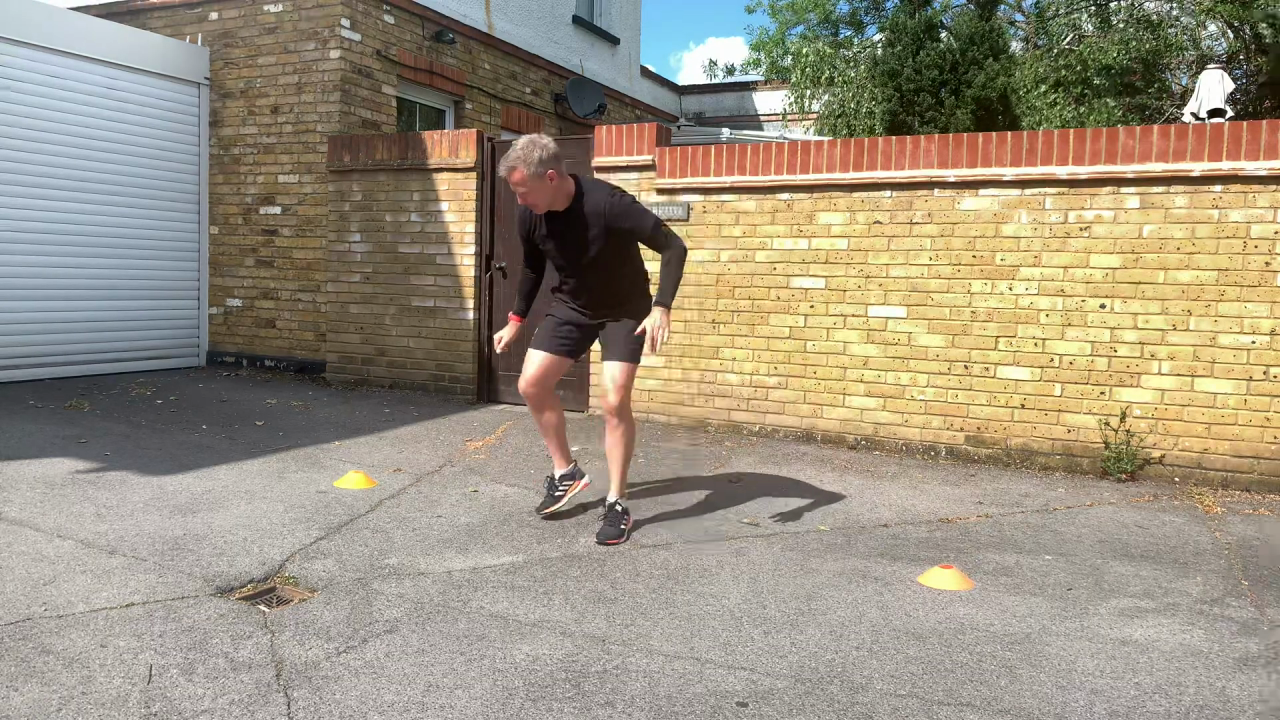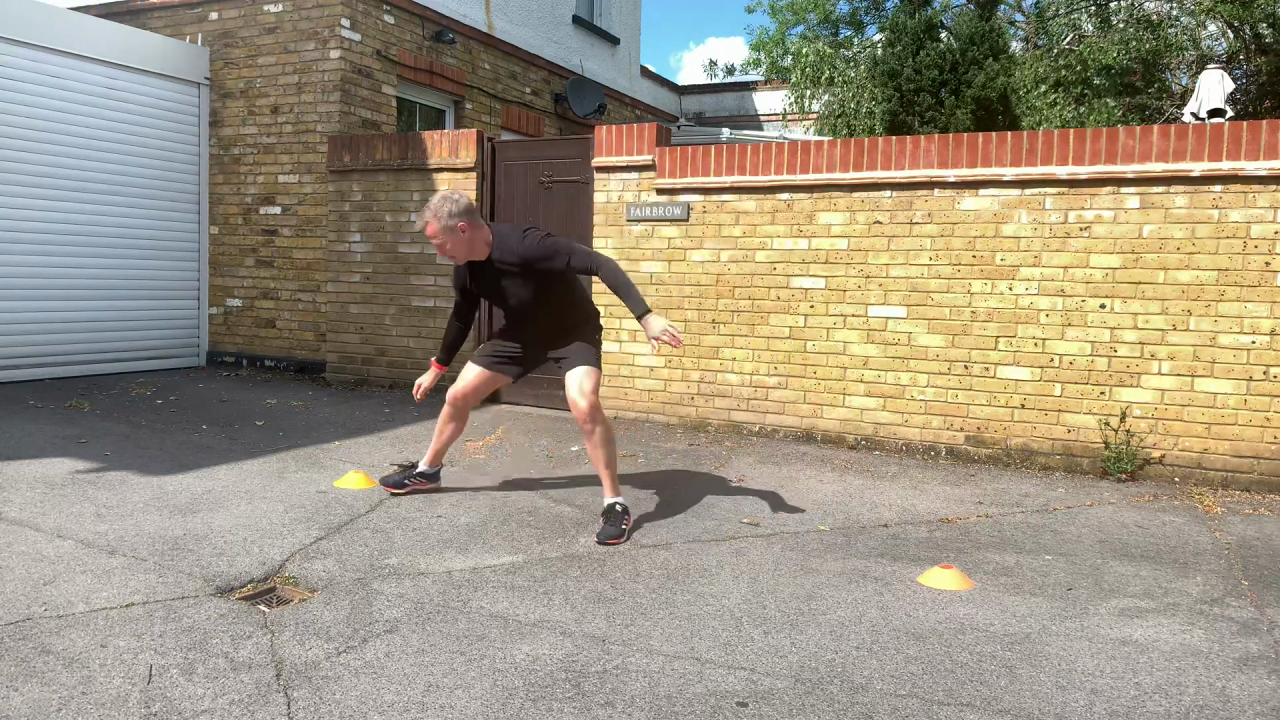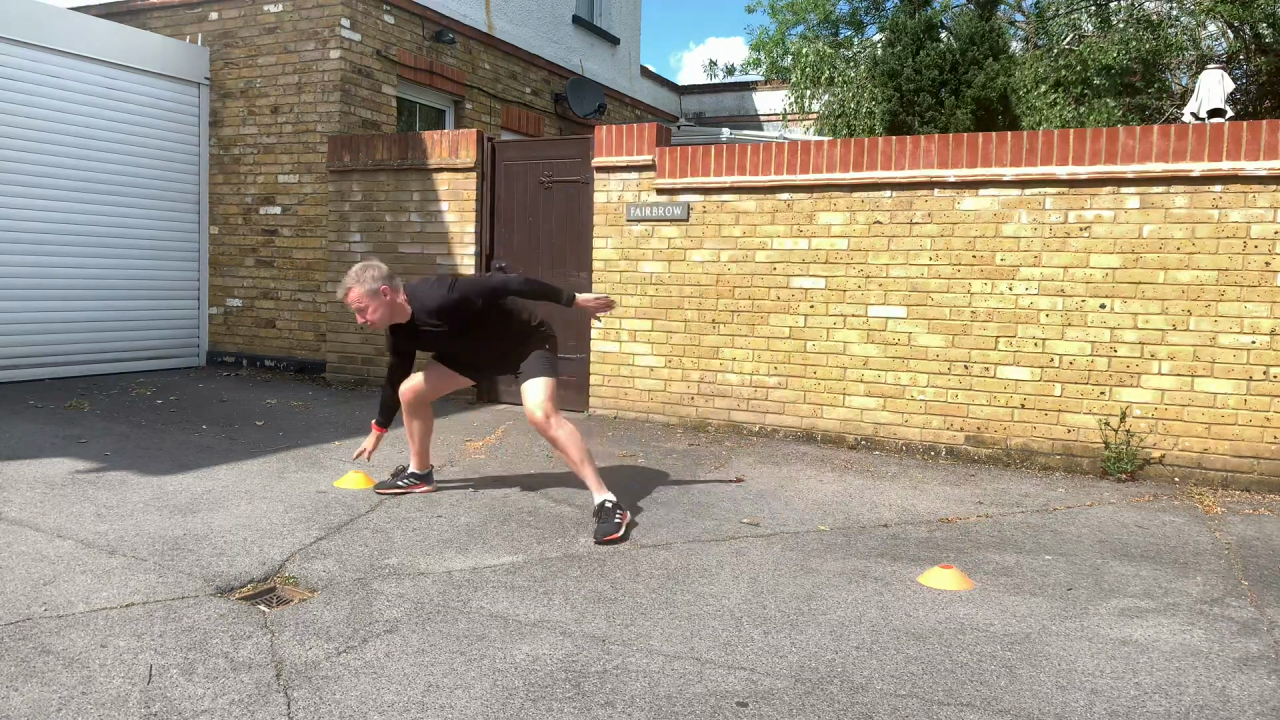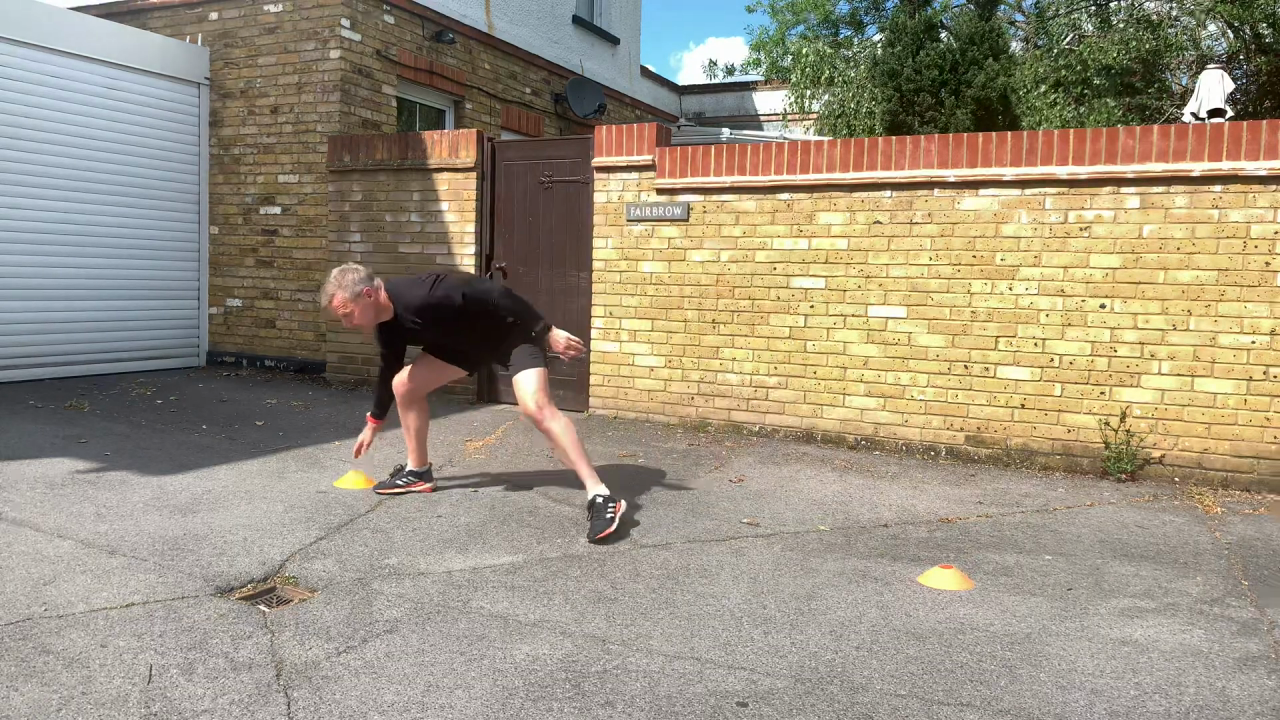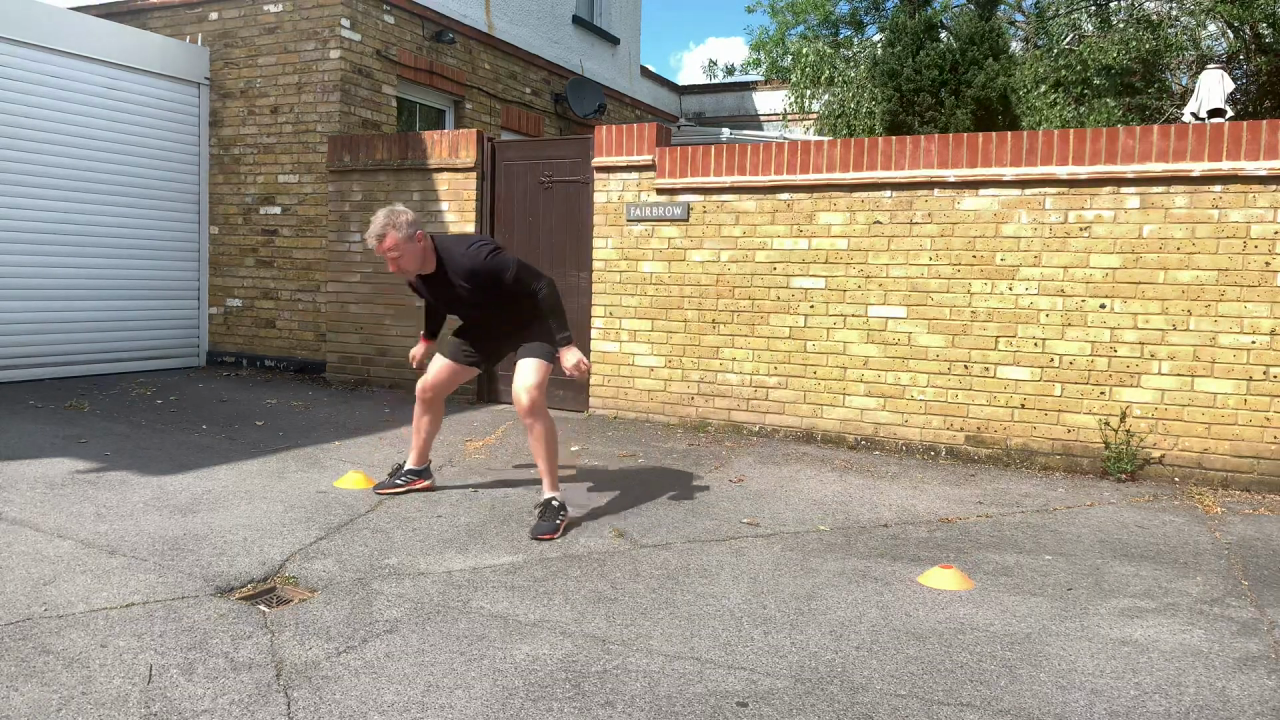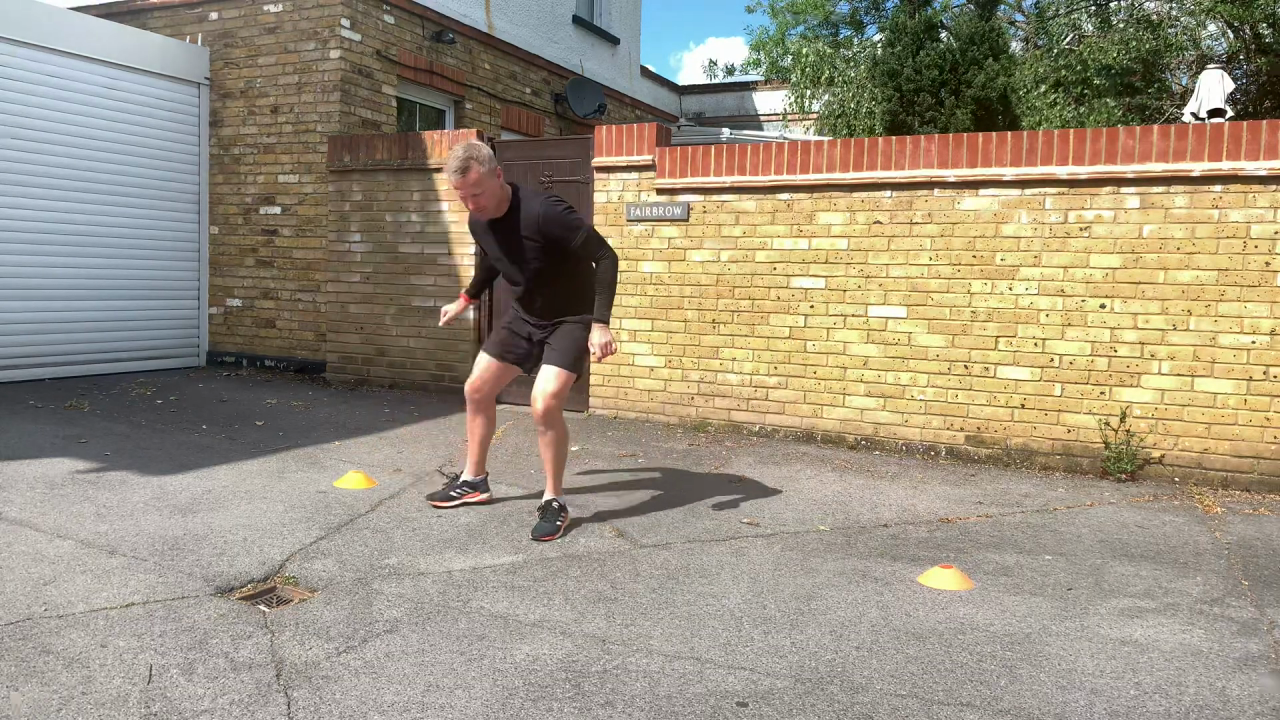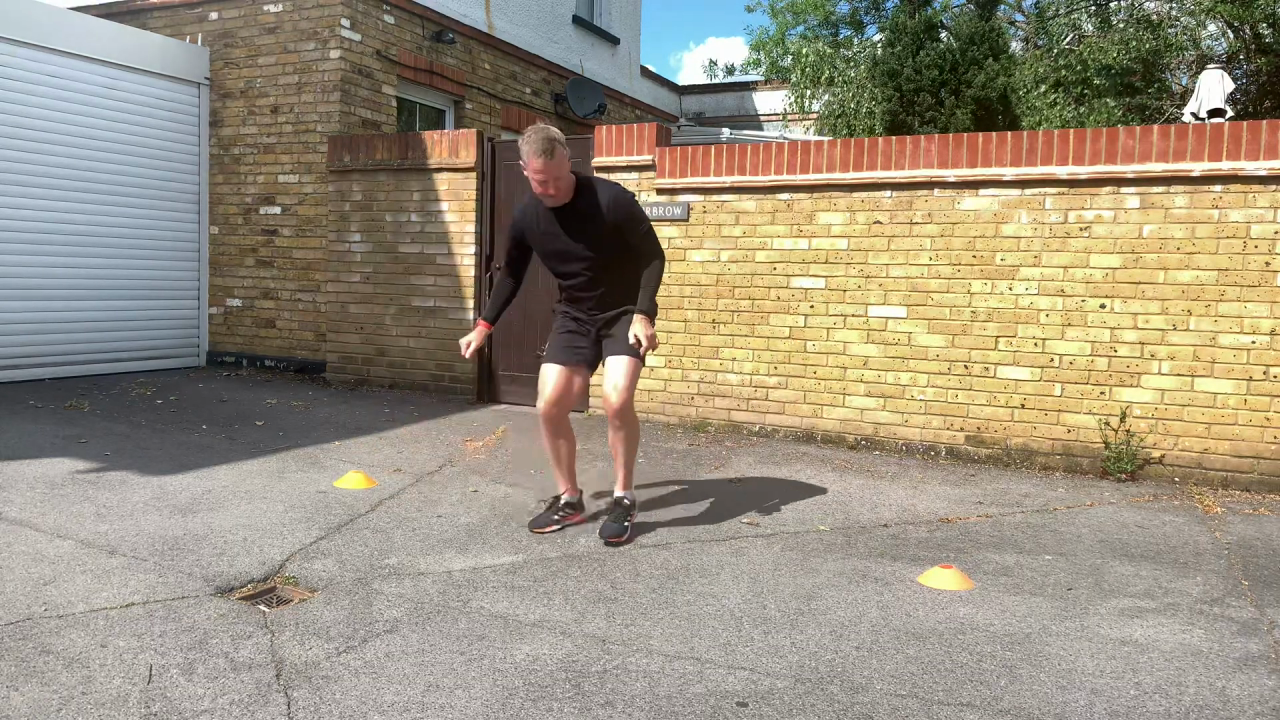
dt=0.2s
person 1, frame 1
left shoulder: (609, 204)
right shoulder: (530, 216)
left elbow: (674, 248)
right elbow: (533, 267)
left wrist: (661, 307)
right wrist: (516, 321)
left hip: (625, 310)
right hip: (571, 306)
left knee: (614, 401)
right knee: (531, 384)
left ankle: (616, 504)
right ankle: (566, 473)
person 1, frame 2
left shoulder: (526, 246)
right shoulder: (465, 267)
left elbow: (601, 265)
right elbow: (462, 315)
left wrist: (645, 316)
right wrist: (436, 369)
left hip: (573, 332)
right hip: (521, 334)
left knee: (584, 405)
right knee: (458, 396)
left ankle: (614, 504)
right ankle: (427, 470)
person 1, frame 3
left shoulder: (439, 297)
right shoulder: (399, 330)
left elbow: (512, 283)
right elbow: (395, 377)
left wrist: (574, 301)
right wrist: (378, 431)
left hip: (527, 344)
right hip: (477, 353)
left knee: (541, 414)
right knee: (411, 391)
left ankle: (606, 502)
right ankle: (420, 472)
person 1, frame 4
left shoulder: (422, 295)
right shoulder: (387, 325)
left elbow: (494, 292)
right elbow: (388, 369)
left wrist: (549, 332)
right wrist: (373, 423)
left hip: (515, 333)
right hip: (469, 342)
left knee: (536, 406)
right knee: (404, 385)
left ankle: (600, 496)
right ankle: (418, 470)
person 1, frame 5
left shoulder: (472, 256)
right shoulder: (417, 277)
left elbow: (542, 285)
left wrist: (564, 346)
right wrist: (427, 340)
left hip: (534, 324)
right hip: (485, 326)
left knee: (527, 398)
right knee: (428, 388)
left ankle: (552, 500)
right ankle: (416, 469)
person 1, frame 6
left shoulder: (545, 212)
right shoulder: (479, 221)
left elbow: (604, 257)
left wrist: (600, 323)
right wrist: (465, 299)
left hip: (573, 316)
right hip: (526, 315)
left knee: (544, 404)
right knee: (476, 390)
left ankle: (554, 501)
right ankle: (473, 479)
person 1, frame 7
left shoulder: (610, 200)
right shoulder: (527, 216)
left elbow: (653, 255)
right elbow: (511, 273)
left wrist: (643, 315)
right wrist: (483, 327)
left hip: (623, 313)
right hip: (575, 315)
left knee: (617, 402)
right knee: (549, 407)
left ankle: (623, 498)
right ankle: (568, 499)
